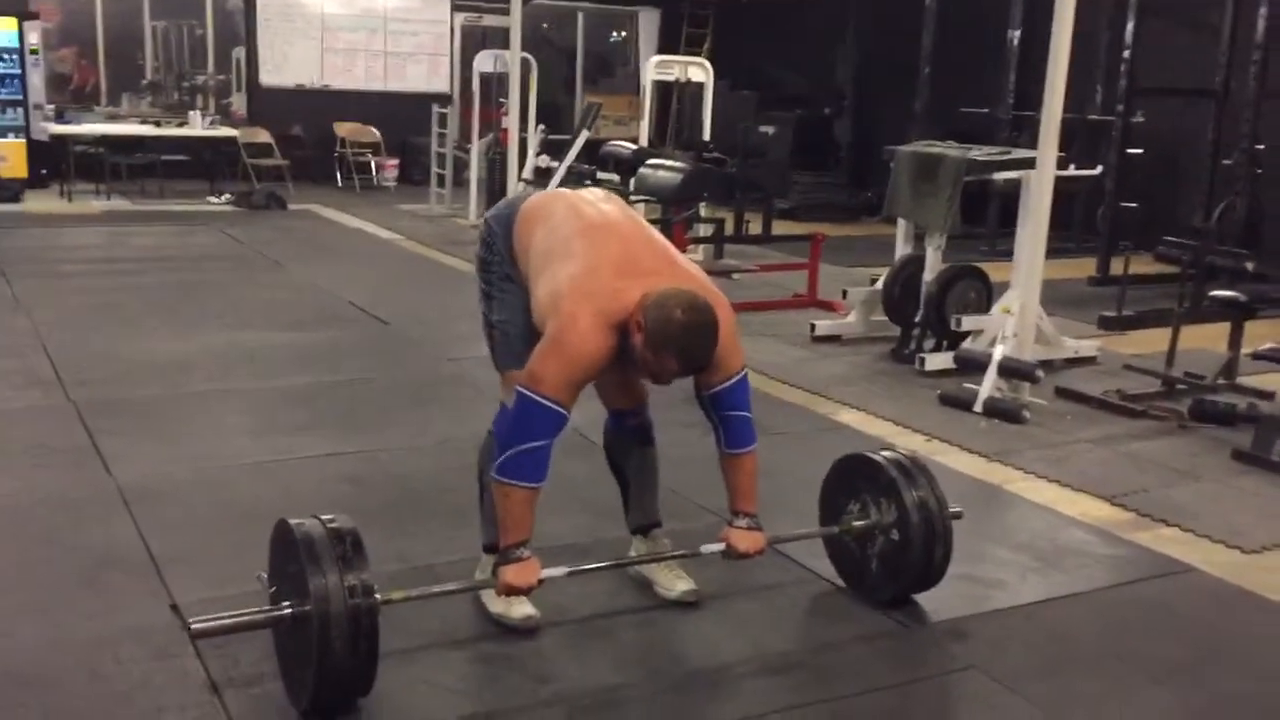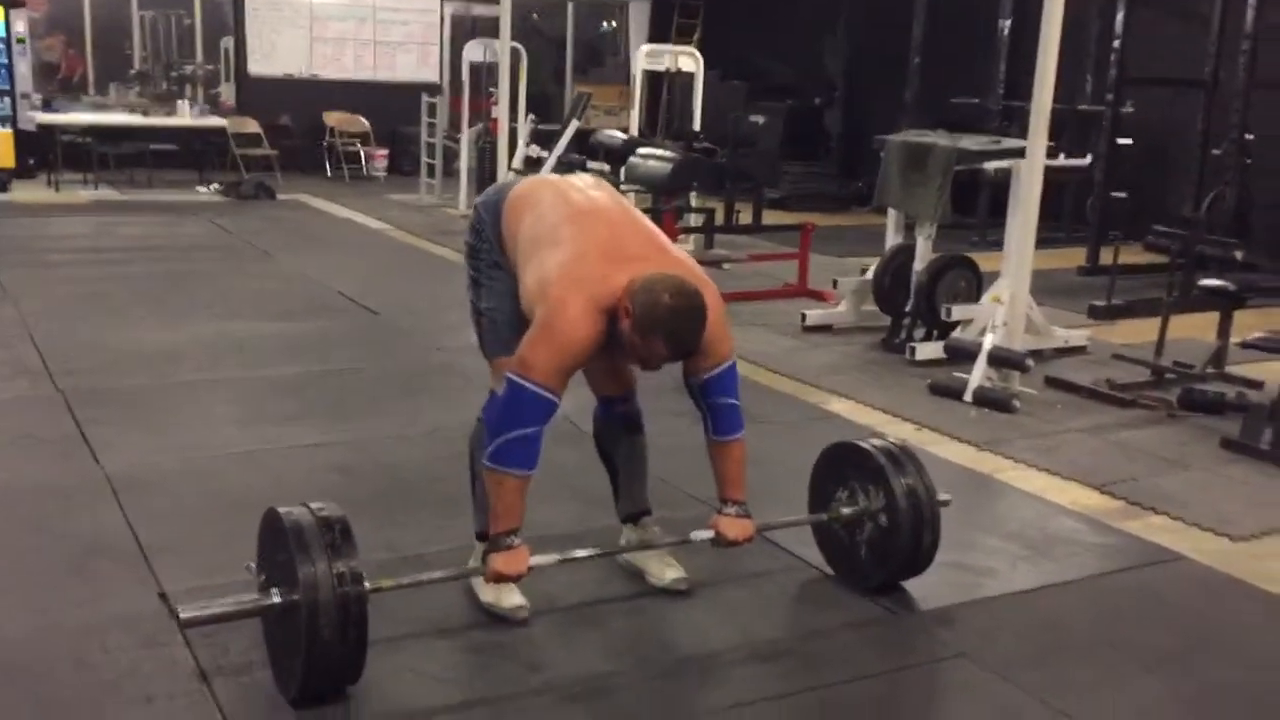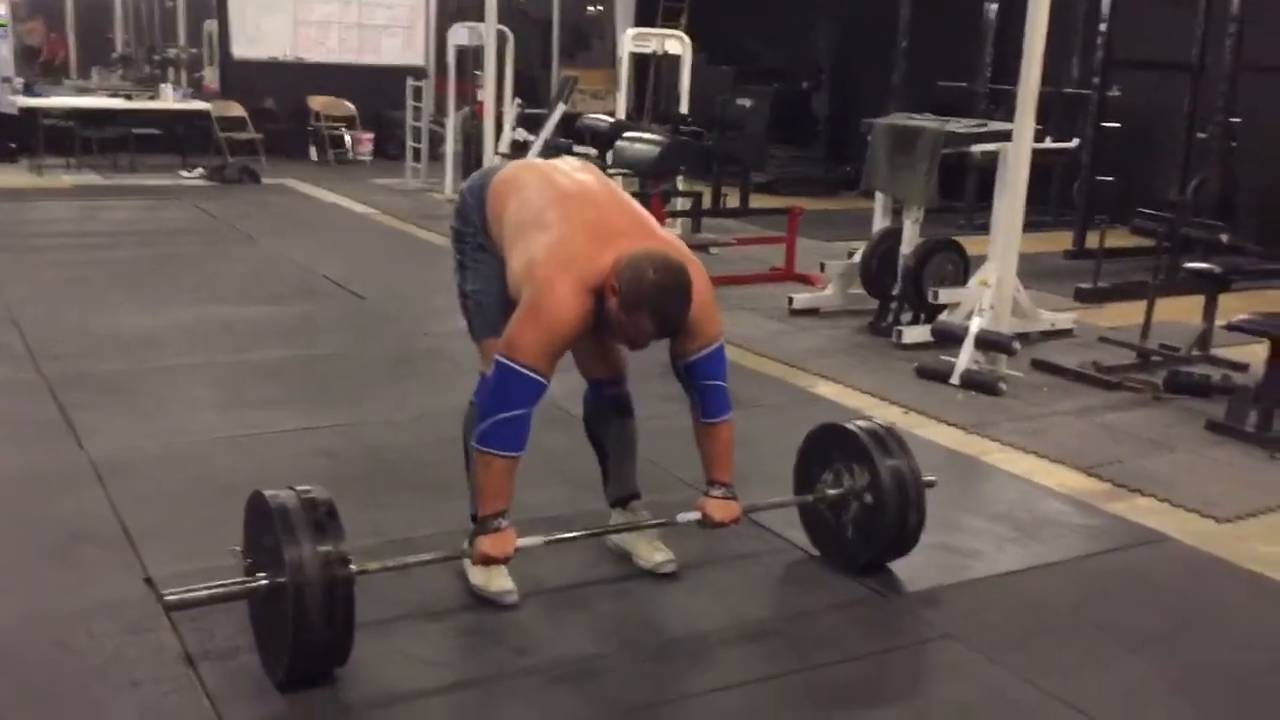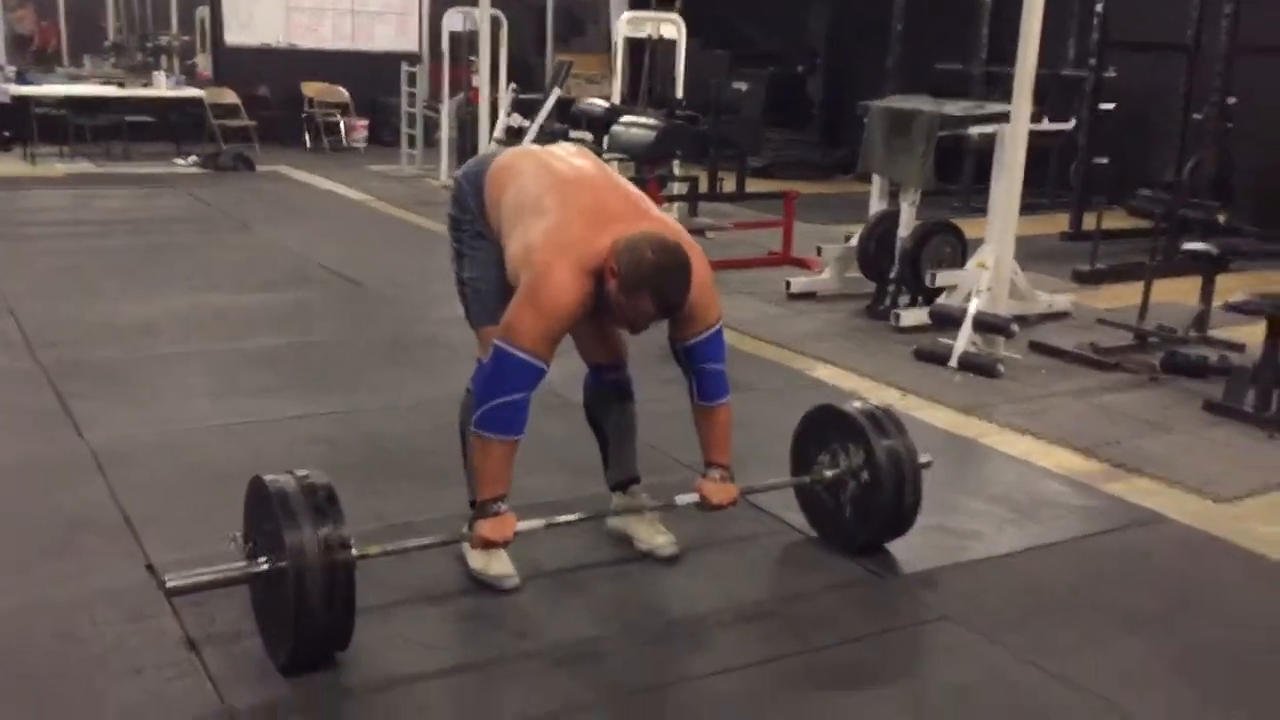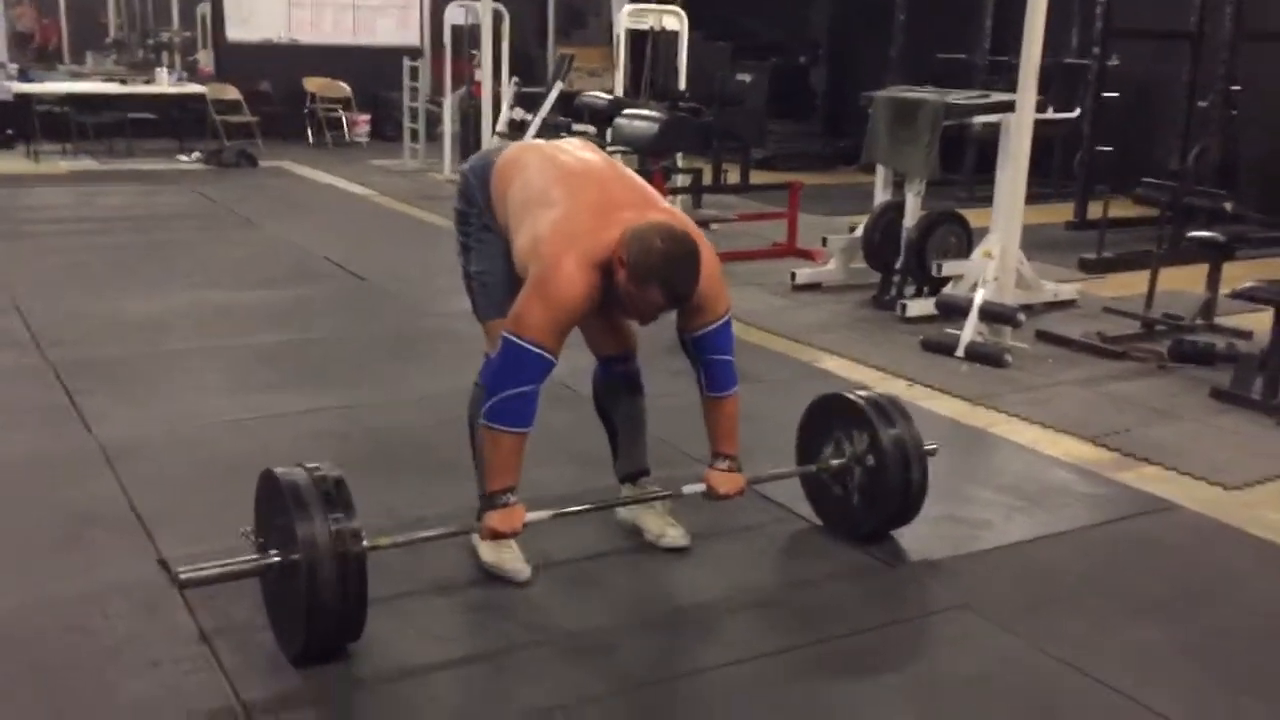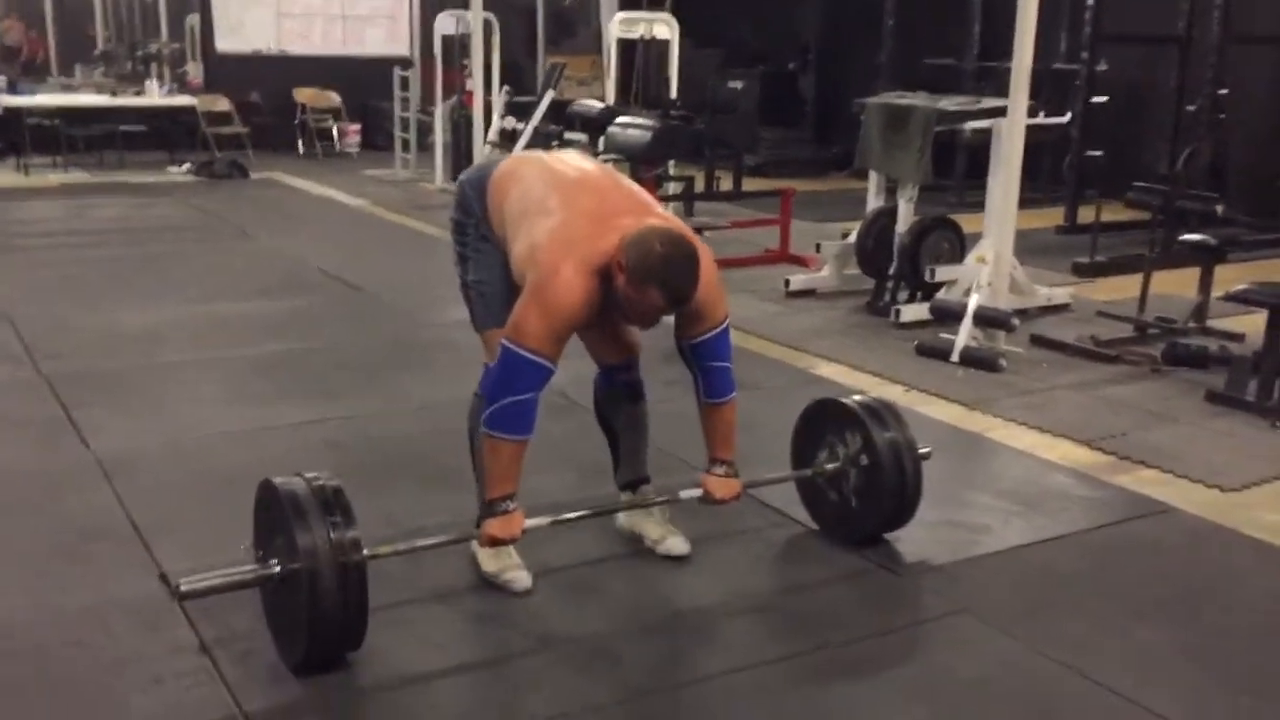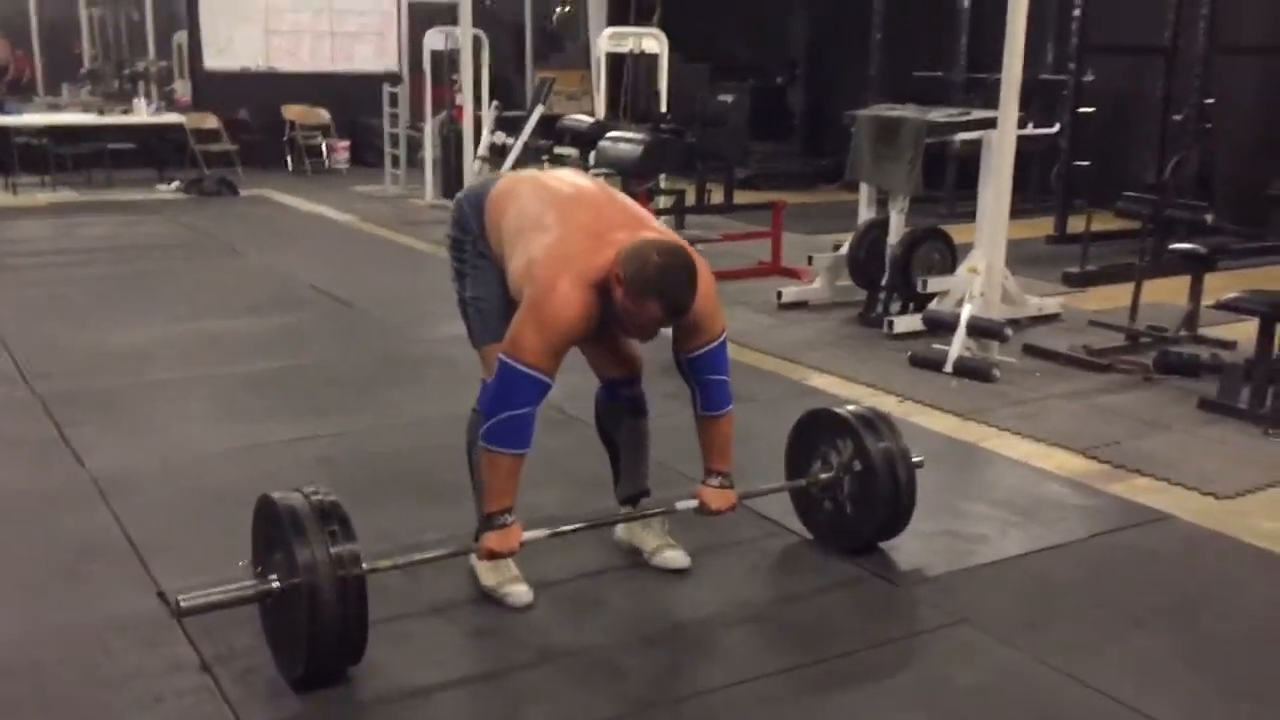
dt=0.1s
person 1, frame 1
left shoulder: (712, 317)
right shoulder: (585, 327)
left elbow: (733, 416)
right elbow: (527, 434)
left wrist: (745, 518)
right wrist: (517, 553)
right hip: (514, 239)
left knee: (629, 408)
right knee: (522, 407)
left ankle: (648, 541)
right ankle: (496, 558)
person 1, frame 2
left shoulder: (700, 302)
right shoulder: (574, 314)
left elbow: (721, 403)
right elbow: (517, 421)
left wrist: (734, 505)
right wrist: (507, 541)
right hip: (503, 225)
left knee: (618, 394)
right knee: (512, 395)
left ankle: (638, 529)
right ankle: (487, 546)
person 1, frame 3
left shoulder: (690, 286)
right shoulder: (561, 294)
left elbow: (708, 384)
right elbow: (507, 403)
left wrist: (720, 488)
right wrist: (494, 523)
right hip: (488, 210)
left knee: (608, 378)
right knee: (502, 377)
left ankle: (627, 514)
right ankle: (479, 531)
person 1, frame 4
left shoulder: (689, 269)
right shoulder: (560, 279)
left elbow: (707, 367)
right elbow: (505, 388)
left wrist: (718, 470)
right wrist: (493, 507)
right hip: (484, 196)
left knee: (609, 362)
right knee: (499, 364)
left ankle: (627, 498)
right ankle: (478, 517)
person 1, frame 5
left shoulder: (698, 263)
right shoulder: (568, 270)
left elbow: (715, 358)
right elbow: (515, 381)
left wrist: (725, 460)
right wrist: (502, 498)
right hip: (491, 193)
left knee: (619, 354)
right knee: (506, 359)
left ankle: (636, 489)
right ankle: (490, 516)
person 1, frame 6
left shoulder: (696, 269)
right shoulder: (565, 278)
left elbow: (713, 365)
right elbow: (514, 390)
left wrist: (722, 465)
right wrist: (501, 506)
right hip: (488, 203)
left knee: (621, 362)
right knee: (505, 369)
left ankle: (636, 498)
right ankle: (489, 527)
person 1, frame 7
left shoulder: (691, 281)
right shoulder: (564, 293)
left elbow: (710, 378)
right elbow: (512, 403)
left wrist: (719, 476)
right wrist: (500, 519)
right hip: (486, 225)
left knee: (623, 377)
right knee: (503, 387)
left ankle: (635, 512)
right ankle: (490, 544)
